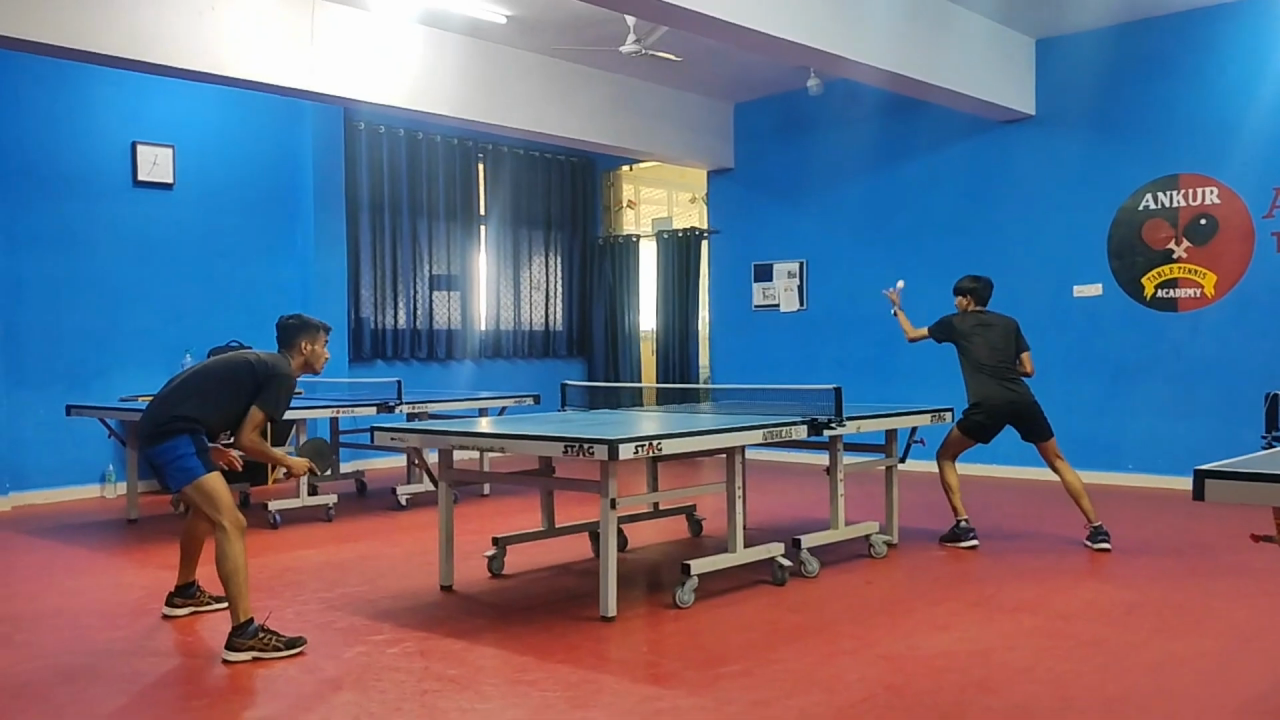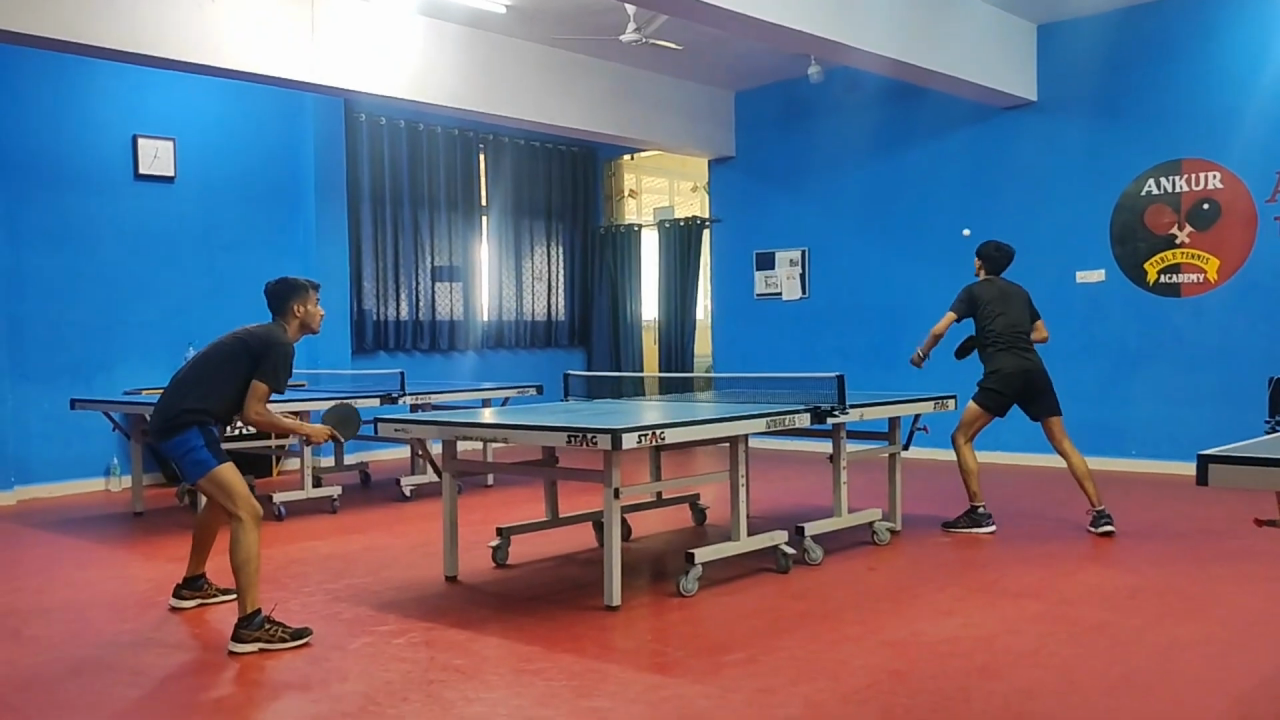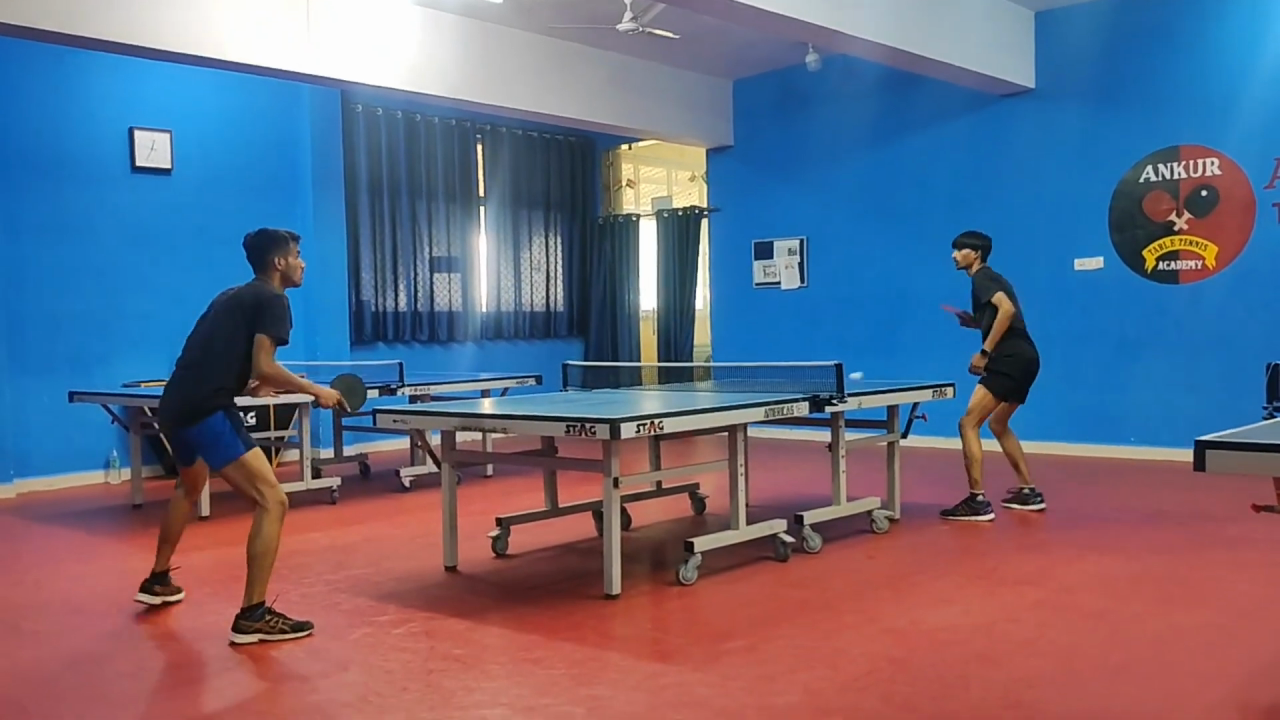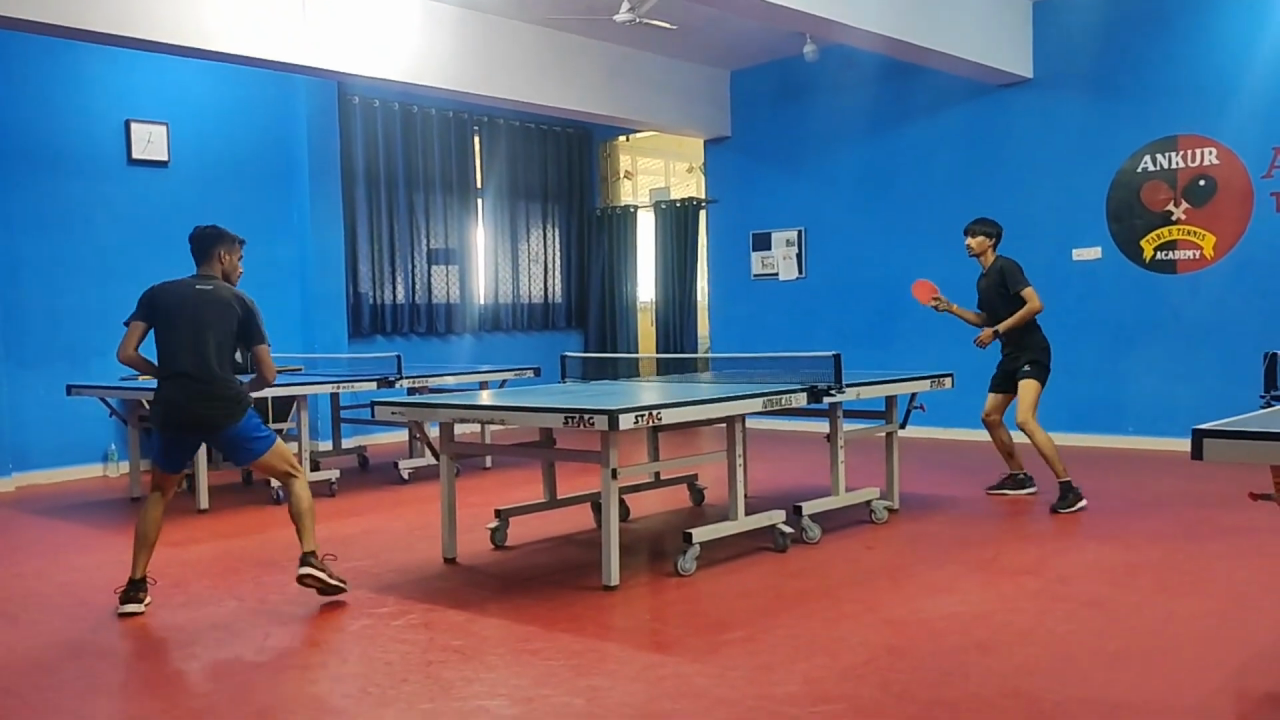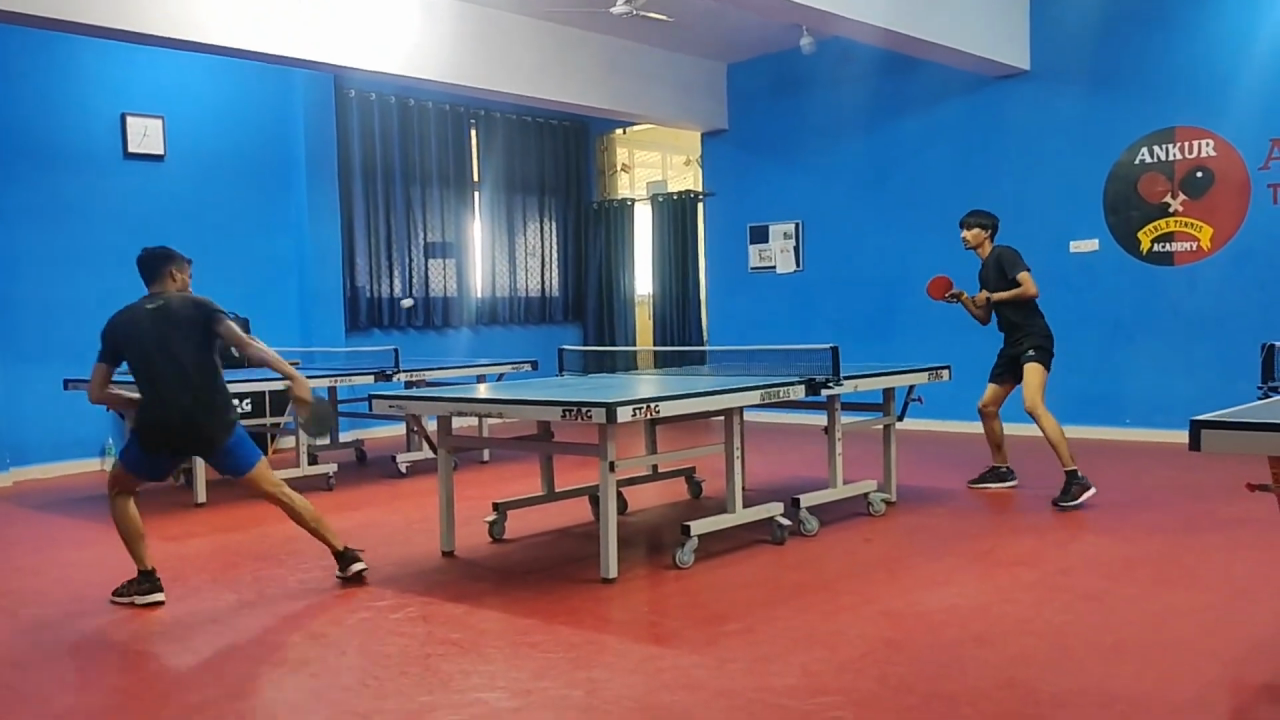
dt=0.4s
person 1, frame 1
left shoulder: (260, 364)
right shoulder: (282, 375)
right elbow: (246, 439)
left wrist: (210, 449)
right wrist: (288, 462)
left hip: (159, 429)
right hip: (174, 435)
left knee: (205, 505)
right knee: (230, 522)
left ankle: (184, 592)
right ankle: (243, 634)
person 1, frame 2
left shoulder: (260, 337)
right shoulder: (279, 345)
right elbow: (253, 413)
left wrist: (281, 422)
right wrist: (305, 430)
left hip: (174, 421)
right hip: (186, 427)
left knee: (222, 499)
right knee: (246, 512)
left ankle: (192, 584)
right ankle: (250, 625)
person 1, frame 3
left shoulder: (232, 297)
right shoulder: (273, 300)
right elbow: (264, 367)
left wrist: (250, 387)
right wrist: (316, 391)
left hip: (175, 406)
right hip: (206, 411)
left knee: (189, 487)
right knee: (272, 502)
left ankle: (158, 580)
right ankle: (252, 614)
person 1, frame 4
left shoulder: (158, 295)
right shoulder: (239, 302)
left elbow: (126, 354)
right elbow: (267, 373)
right wrist: (244, 387)
left hip: (173, 410)
right hip: (227, 408)
left knee: (160, 491)
right knee: (294, 476)
left ankle: (135, 587)
right ankle: (310, 560)
person 1, frame 5
left shoulder: (120, 323)
right shoulder: (198, 306)
left elbow: (96, 393)
right elbow: (243, 342)
right wrist: (294, 376)
left hip: (157, 430)
right hip: (215, 422)
left knee: (119, 489)
right knee: (276, 491)
left ankle: (146, 579)
right ankle: (345, 557)
person 2, frame 1
left shoulder: (954, 323)
right shoulder: (1010, 323)
left elbow: (912, 335)
right elbow: (1028, 369)
left wrist: (897, 308)
left hip: (987, 404)
right hip: (1023, 399)
left knee: (945, 456)
right knee: (1058, 461)
left ankle: (963, 527)
right ankle: (1097, 529)
person 2, frame 2
left shoulder: (974, 291)
right shoulder: (1021, 292)
left elbow: (940, 329)
right elbow: (1042, 334)
left wrist: (922, 352)
left hip: (1002, 375)
right hip: (1034, 371)
left knee: (961, 438)
right knee: (1062, 443)
left ankle: (978, 513)
right ankle: (1099, 513)
person 2, frame 3
left shoulder: (981, 278)
right shoulder: (994, 280)
left elbow: (1007, 310)
left wrist: (984, 351)
right wrist: (972, 322)
left hip: (1011, 358)
right hip: (1025, 358)
left knee: (968, 424)
right knee: (998, 424)
left ankle: (977, 501)
right ankle: (1029, 491)
person 2, frame 4
left shoulder: (1007, 267)
right shoulder: (984, 280)
left elbow: (1035, 305)
right elbow: (985, 320)
left wrist: (996, 331)
right wrist: (951, 308)
left hip: (1031, 352)
right hip: (1012, 355)
left knee: (1025, 421)
right knee: (990, 416)
left ankle: (1069, 490)
right ankle: (1019, 476)
person 2, frame 5
left shoulder: (1005, 254)
right shoulder: (984, 271)
left elbow: (1031, 290)
right elbow: (984, 317)
left wrist: (992, 297)
right wrist: (964, 299)
left hip: (1034, 340)
right hip: (1012, 345)
left knee: (1033, 406)
right knee: (987, 407)
left ankle: (1075, 478)
right ankle: (1001, 469)
